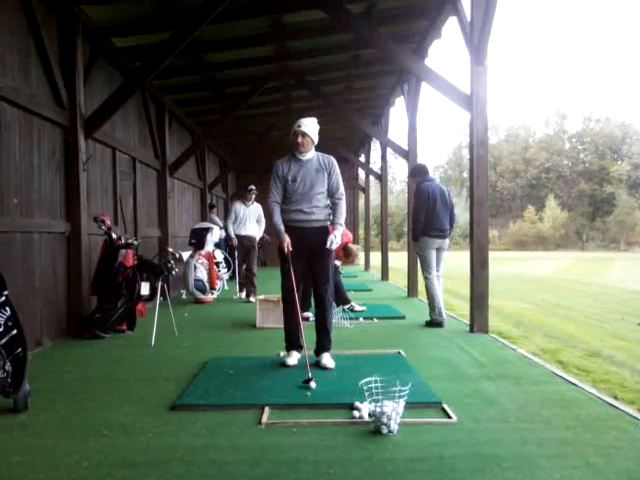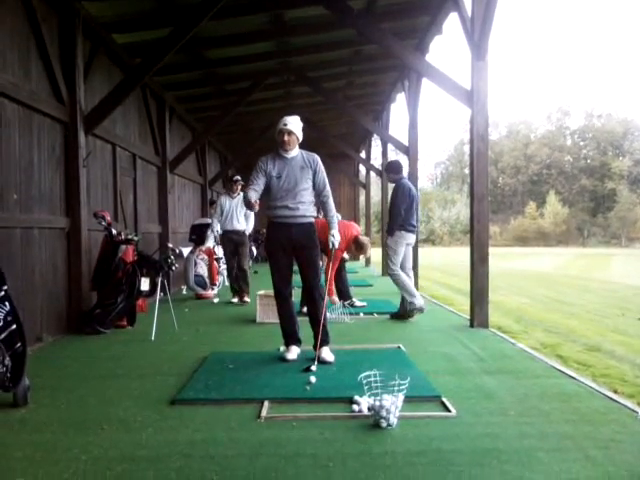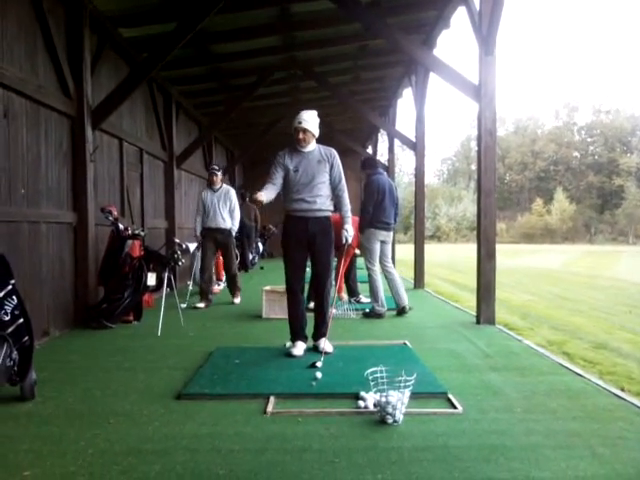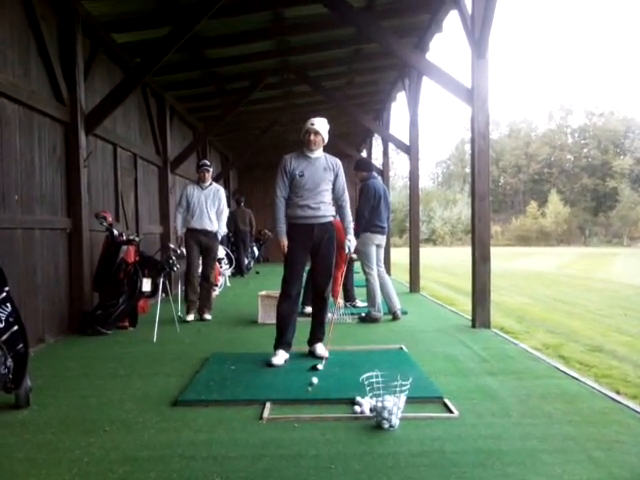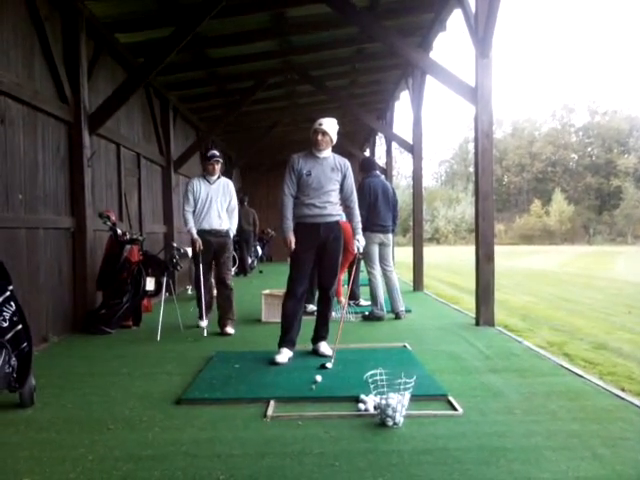
dt=1s
person 1, frame 1
left shoulder: (328, 163)
right shoulder: (282, 166)
left elbow: (338, 198)
right elbow: (274, 201)
left wrist: (338, 228)
right wrist: (281, 233)
left hip: (320, 233)
right hip: (292, 234)
left knee: (323, 294)
right knee: (290, 293)
left ankle: (323, 349)
right ankle: (293, 348)
person 1, frame 2
left shoulder: (312, 160)
right shoulder: (266, 163)
left elbow: (325, 195)
right elbow: (253, 190)
left wrist: (333, 227)
right wrist: (250, 200)
left hip: (305, 229)
right hip: (277, 230)
left knee: (314, 287)
right knee: (282, 289)
left ankle: (322, 343)
right ankle: (292, 343)
person 1, frame 3
left shoulder: (329, 155)
right shoulder: (284, 157)
left elbow: (340, 190)
right elbow: (274, 184)
left wrist: (347, 221)
right wrist: (264, 195)
left hip: (321, 223)
right hip: (294, 223)
left knee: (323, 281)
right knee: (294, 283)
left ankle: (320, 335)
right ankle: (298, 338)
person 1, frame 4
left shoulder: (334, 164)
right shoulder: (289, 162)
left elbow: (342, 199)
right elbow: (280, 198)
left wrist: (349, 232)
right wrist: (281, 233)
left hip: (325, 229)
right hip: (298, 229)
left knee: (322, 288)
right knee: (290, 288)
left ankle: (316, 341)
right ankle: (282, 346)
person 1, frame 5
left shoulder: (342, 164)
right shoulder: (297, 161)
left elbow: (350, 199)
right elbow: (288, 196)
left wrist: (357, 231)
right wrist: (288, 230)
left hip: (332, 229)
right hip: (304, 228)
left knee: (327, 287)
right knee: (296, 287)
left ankle: (320, 339)
right ankle: (286, 344)
person 2, frame 1
left shoulder: (422, 189)
right shoulder: (443, 189)
left elbow: (418, 216)
right elbow: (452, 215)
left wrist: (415, 237)
right wrist: (447, 233)
left hip: (427, 238)
right hip: (443, 238)
left knee: (430, 277)
right knee: (437, 276)
left ankle: (437, 317)
right ankle: (437, 314)
person 2, frame 2
left shoulder: (401, 186)
right shoulder: (409, 186)
left elbow: (398, 212)
left wrist: (390, 231)
left hip: (400, 232)
right hip: (409, 233)
left knee: (393, 270)
right knee: (406, 271)
left ankle: (416, 302)
right ankle: (406, 308)
person 2, frame 3
left shoulder: (372, 181)
right shoulder: (390, 182)
left elbow: (366, 208)
right elbow: (396, 207)
left wrist: (361, 229)
left hip: (373, 230)
right hip: (388, 230)
left knee: (373, 268)
right knee: (388, 266)
left ankle: (379, 308)
right ankle: (403, 303)
person 2, frame 4
left shoulder: (368, 185)
right shoulder: (381, 185)
left elbow: (362, 213)
right elbow: (387, 211)
left wrist: (357, 235)
left hip: (368, 234)
right hip: (381, 234)
left knee: (371, 273)
right knee: (380, 271)
left ankle: (375, 313)
right ankle: (395, 308)
person 2, frame 5
left shoulder: (365, 184)
right shoulder: (388, 185)
left elbow: (361, 212)
right elbow: (395, 210)
left hip: (371, 233)
right hip: (387, 233)
left knee: (373, 272)
right knee: (389, 270)
left ankle: (378, 311)
right ankle: (399, 309)
person 3, frame 1
left shoulder: (257, 207)
right shoulder: (236, 205)
left elbow: (262, 223)
right elbow: (230, 222)
left wrist: (257, 236)
right wrist: (232, 236)
left hip: (251, 239)
right hip: (238, 238)
left knee: (251, 267)
right knee: (239, 265)
left ankle: (251, 293)
right ankle: (242, 287)
person 3, frame 2
left shoulder: (245, 199)
right shoulder: (222, 199)
left elbow: (250, 217)
right elbow: (216, 217)
left wrist: (247, 232)
left hip: (241, 234)
right hip: (227, 235)
left knee: (242, 265)
right knee: (231, 266)
left ankle: (244, 294)
right ankle: (236, 293)
person 3, frame 3
left shoulder: (229, 192)
right shoulder: (204, 193)
left elbow: (235, 213)
right elbow: (199, 214)
left wrist: (232, 231)
right wrist: (198, 232)
left hip: (226, 232)
right hip: (209, 232)
left knee: (230, 264)
right knee: (206, 265)
left ankle: (235, 293)
right ankle: (205, 297)
person 3, frame 4
left shoulder: (218, 190)
right shoulder: (189, 189)
left elbow: (223, 214)
right elbow: (180, 211)
left wrist: (219, 234)
right wrist: (179, 232)
left hip: (211, 235)
right hip: (192, 234)
left knee: (208, 274)
right knee: (192, 271)
left ankle: (205, 309)
right ankle: (191, 309)
person 3, frame 5
left shoulder: (228, 184)
right shoulder: (194, 184)
left elbow: (233, 211)
right elbow: (187, 211)
left wrist: (230, 233)
right wrist: (194, 235)
left hip: (222, 236)
right hip: (201, 236)
left knee: (224, 278)
right knee: (201, 278)
left ankle: (226, 321)
right ankle: (205, 313)
